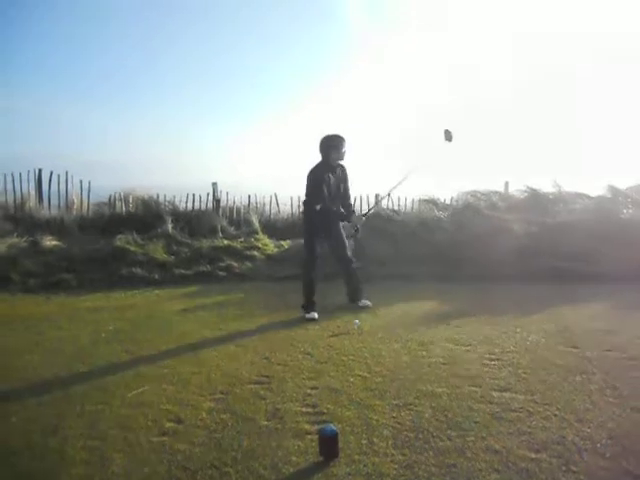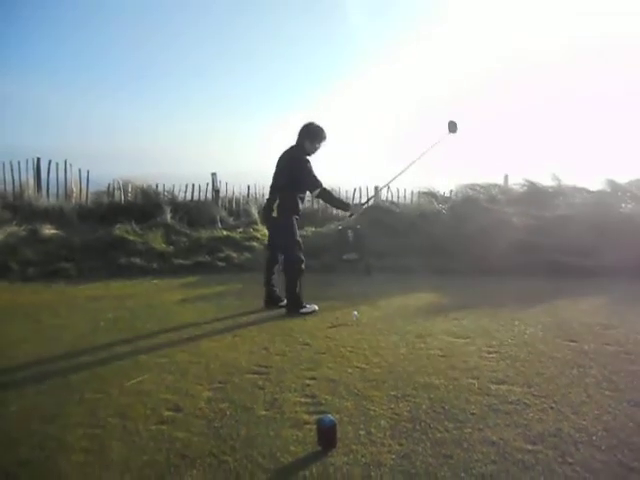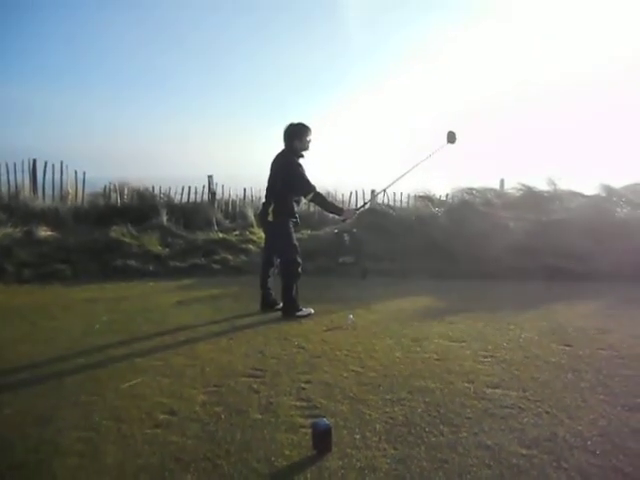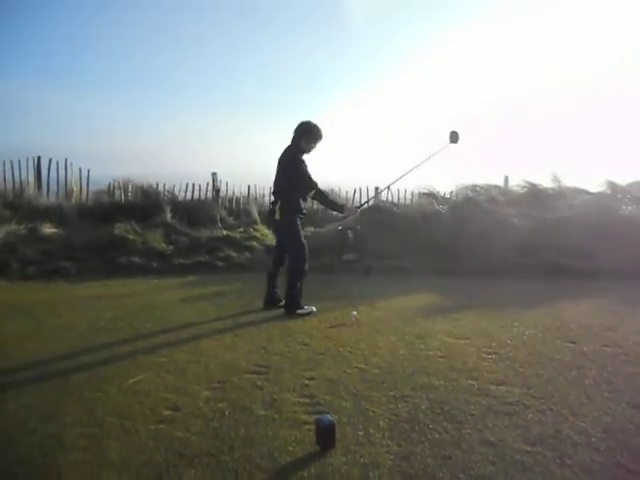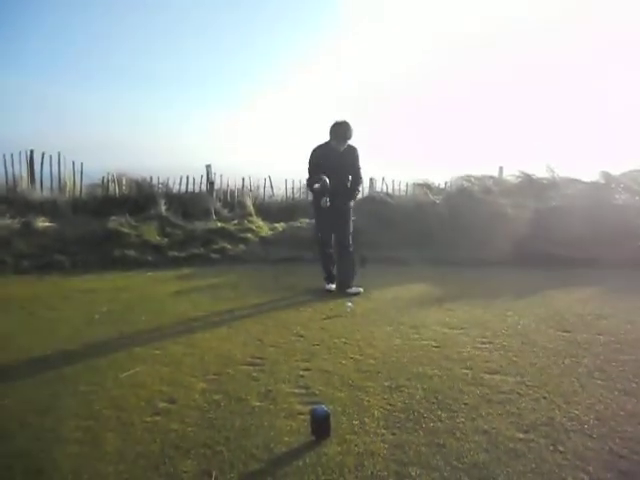
dt=1s
person 1, frame 1
left shoulder: (341, 170)
right shoulder: (317, 174)
left elbow: (345, 197)
right elbow: (321, 205)
left wrist: (351, 215)
right wrist: (348, 218)
left hip: (333, 222)
right hip: (314, 222)
left knee: (345, 259)
right knee: (311, 263)
left ankle: (356, 296)
right ankle: (309, 306)
person 1, frame 2
left shoulder: (291, 155)
right shoulder: (299, 160)
right elbow: (319, 191)
right wrist: (347, 207)
left hip: (275, 212)
right hip: (283, 214)
left knee: (274, 255)
right knee: (295, 258)
left ankle: (272, 298)
right ankle: (295, 304)
person 1, frame 3
left shoulder: (284, 158)
right shoulder: (291, 164)
right elbow: (312, 194)
right wrist: (340, 212)
left hip: (273, 216)
right hip: (279, 218)
left knee: (270, 259)
right knee: (292, 261)
left ankle: (268, 301)
right ankle: (291, 307)
person 1, frame 4
left shoulder: (290, 155)
right shoulder: (295, 160)
right elbow: (314, 191)
right wrist: (341, 208)
left hip: (283, 213)
right hip: (287, 215)
left knee: (281, 257)
right knee: (299, 258)
left ankle: (272, 298)
right ankle: (293, 304)
person 1, frame 5
left shoulder: (352, 152)
right shoulder: (318, 153)
left elbow: (356, 177)
right elbow: (312, 180)
left wrist: (351, 197)
right wrist: (321, 196)
left hip: (343, 202)
right hip: (323, 202)
left knee: (345, 243)
right knee: (325, 242)
left ankle: (345, 283)
right ankle: (330, 278)
